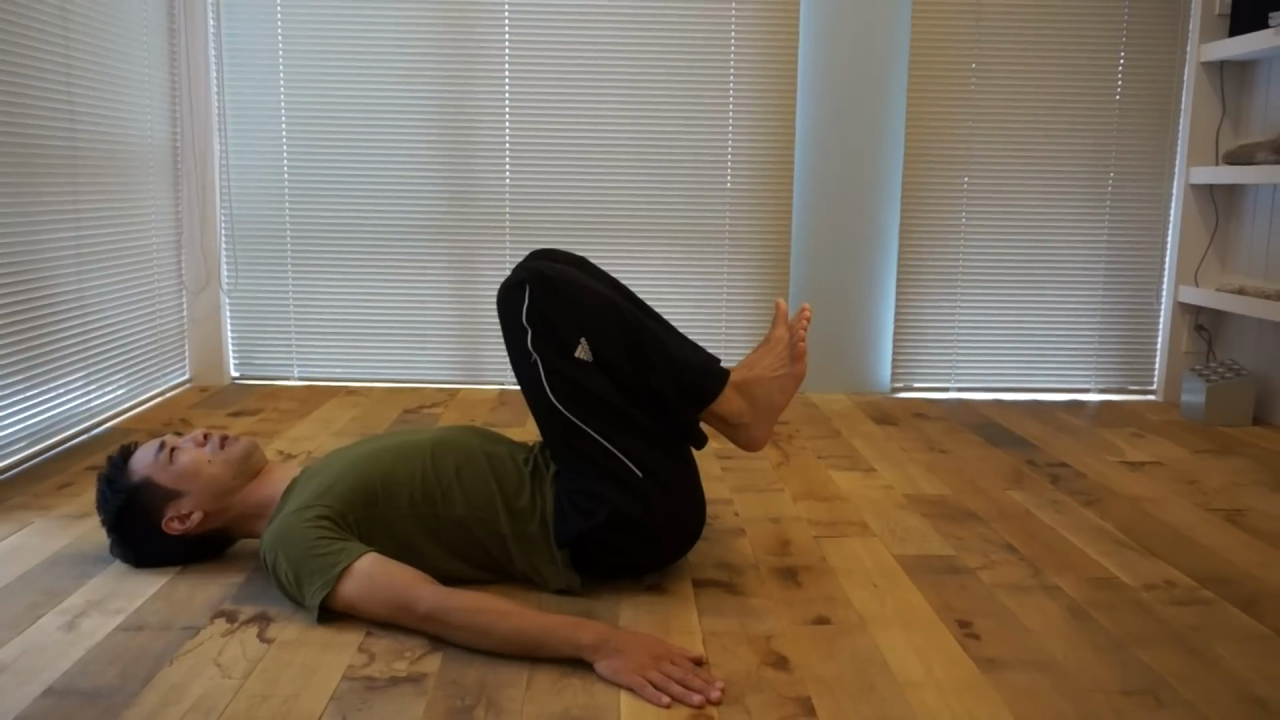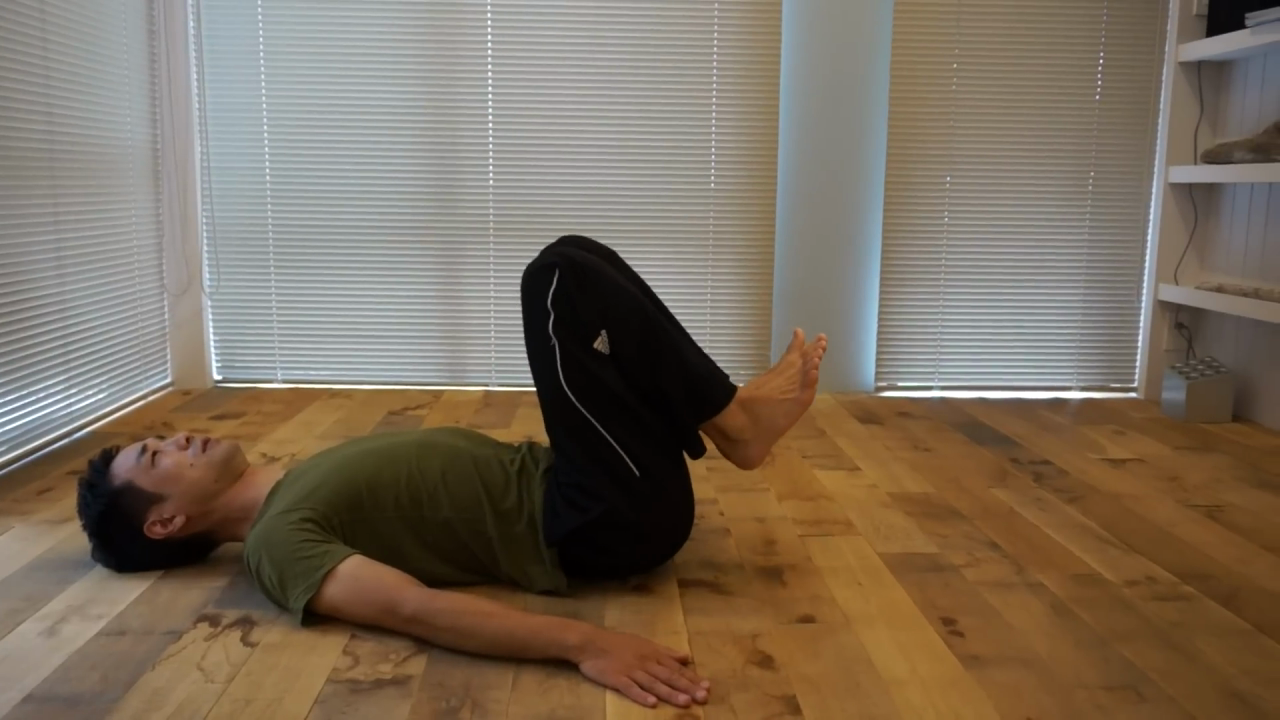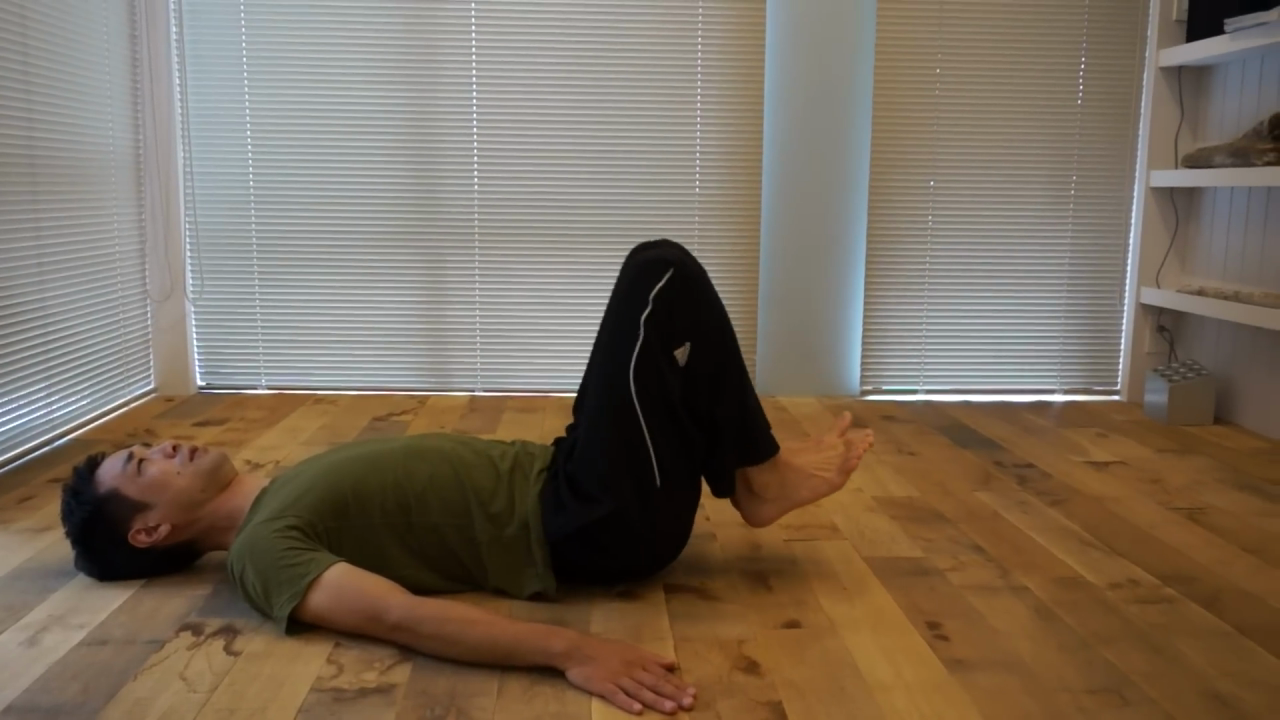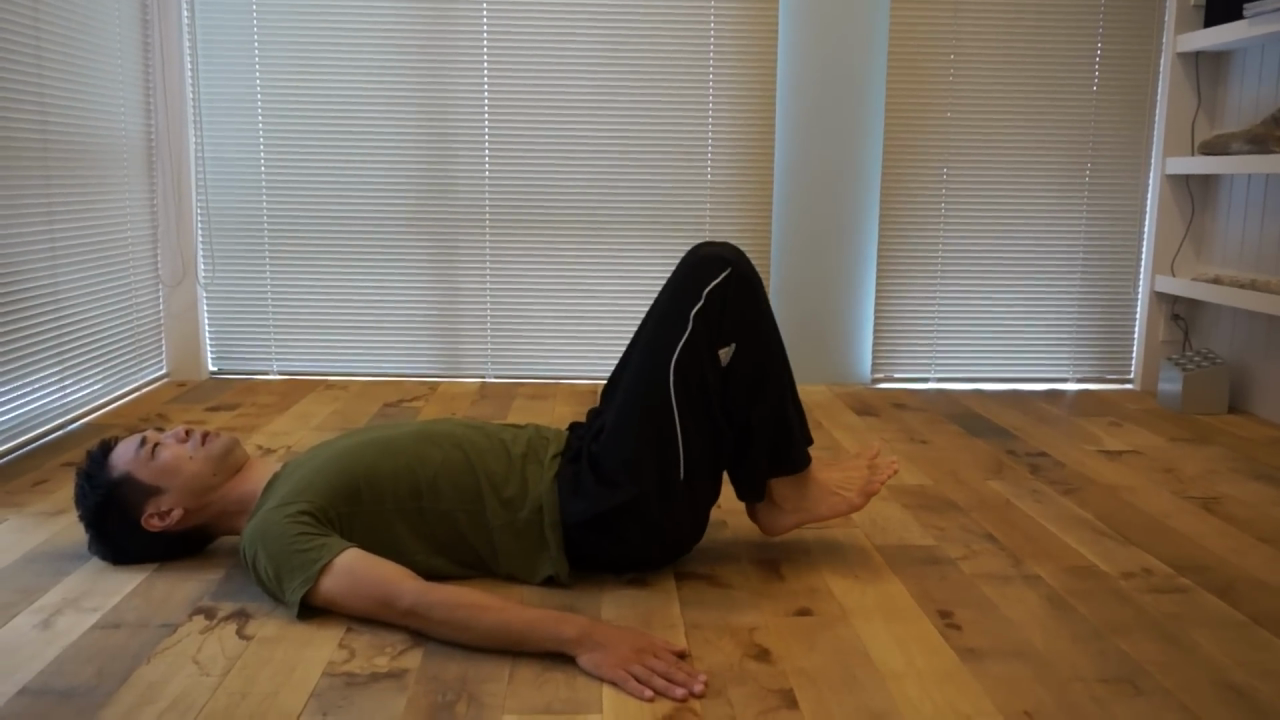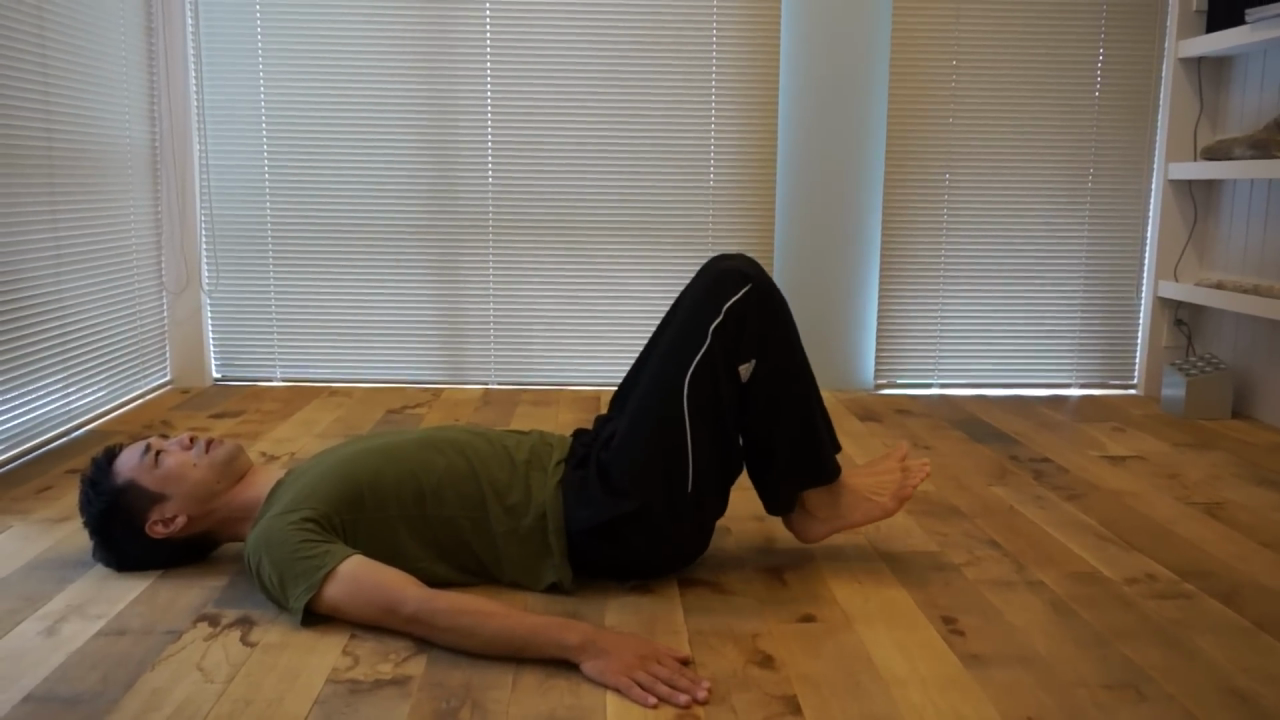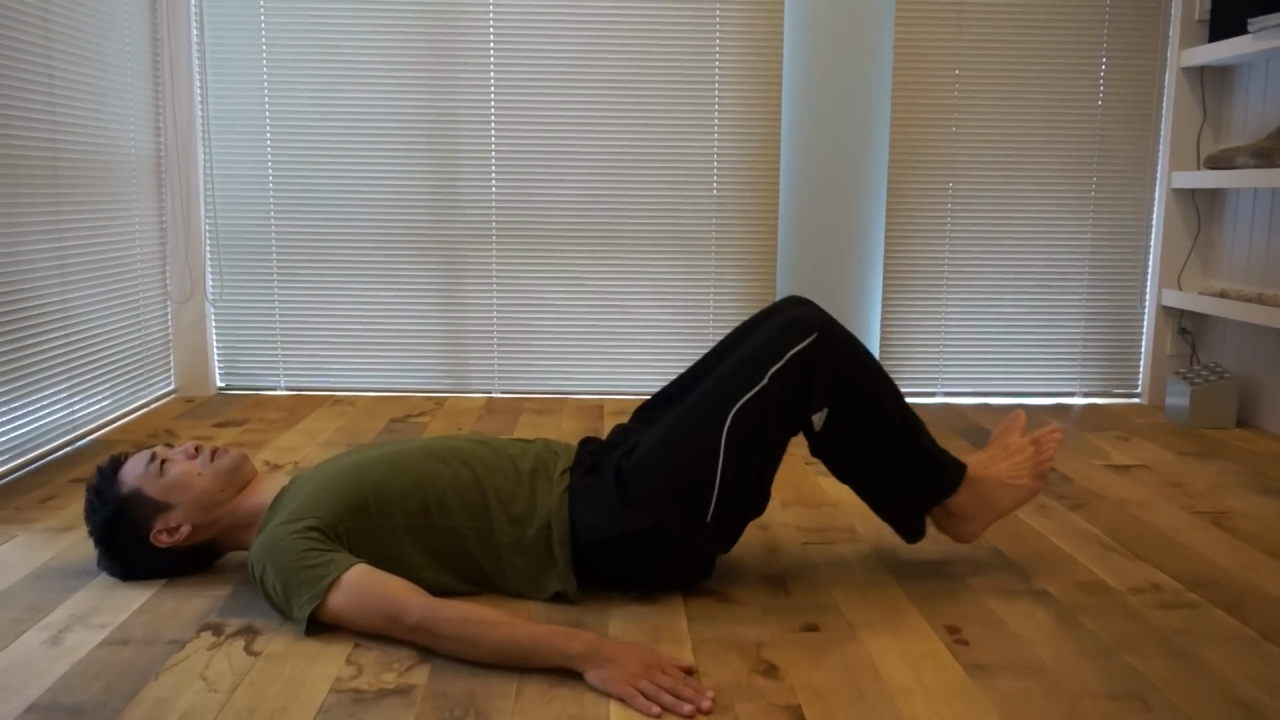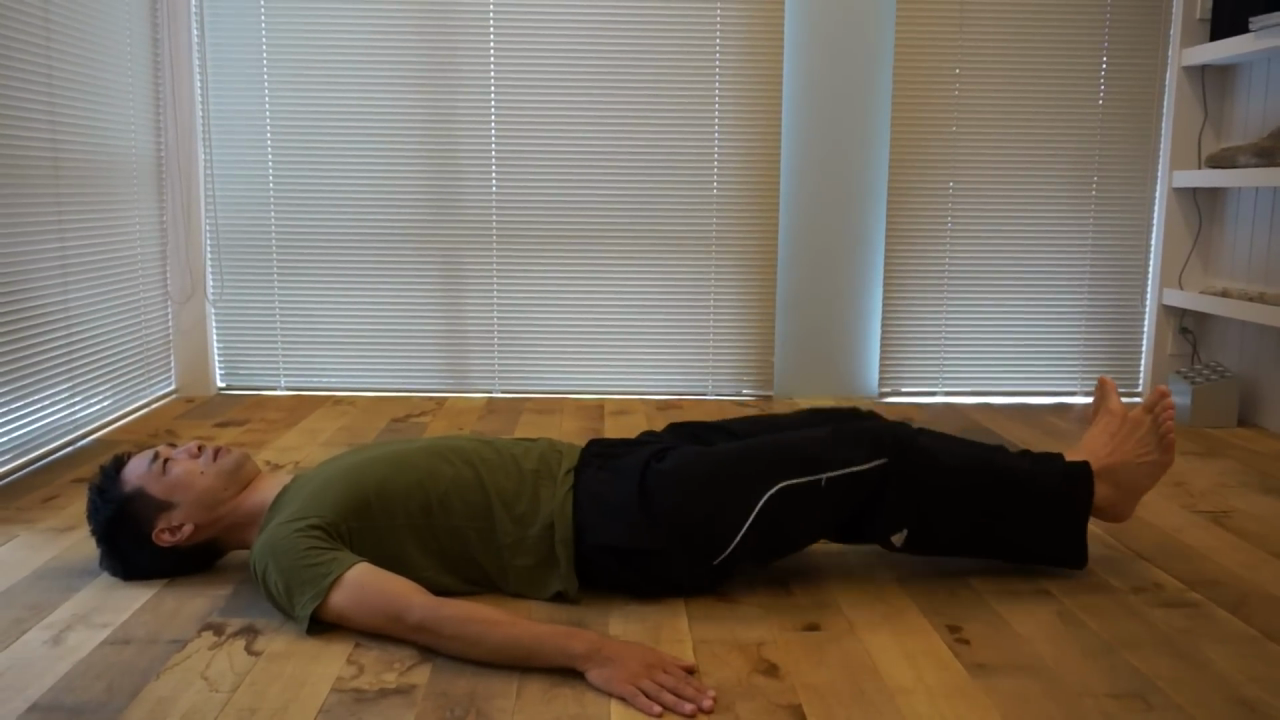
dt=0.7s
person 1, frame 1
left shoulder: (321, 485)
right shoulder: (297, 539)
right elbow: (428, 607)
right wrist: (597, 642)
left hip: (557, 485)
right hip: (620, 526)
left knee: (548, 279)
right knee: (537, 290)
left ankle: (727, 392)
right ankle: (731, 402)
person 1, frame 2
left shoulder: (306, 488)
right shoulder: (282, 543)
right elbow: (415, 608)
right wrist: (585, 642)
left hip: (549, 480)
right hip: (603, 524)
left knee: (574, 264)
right knee: (561, 278)
left ankle: (730, 412)
right ankle: (733, 419)
person 1, frame 3
left shoulder: (287, 498)
right shoulder: (266, 551)
right elbow: (400, 616)
right wrist: (570, 650)
left hip: (554, 480)
right hip: (596, 526)
left knee: (659, 269)
right knee: (665, 279)
left ankle: (755, 470)
right ankle: (758, 479)
person 1, frame 4
left shoulder: (301, 481)
right shoulder: (278, 537)
right elbow: (414, 602)
right wrist: (581, 634)
left hip: (572, 459)
right hip: (607, 512)
left knee: (714, 275)
right knee: (716, 279)
left ankle: (781, 480)
right ankle: (778, 490)
person 1, frame 5
left shoulder: (306, 489)
right shoulder: (281, 543)
right elbow: (414, 608)
right wrist: (584, 641)
left hip: (579, 468)
right hip: (614, 518)
left knee: (729, 285)
right knee: (734, 291)
left ankle: (814, 485)
right ankle: (814, 499)
person 1, frame 6
left shoulder: (310, 498)
right shoulder: (285, 552)
right elbow: (419, 616)
left hip: (591, 467)
right hip: (617, 529)
left knee: (791, 331)
right knee: (800, 340)
left ankle: (941, 483)
right ankle: (951, 496)
person 1, frame 7
left shoulder: (311, 495)
right shoulder: (286, 552)
right elbow: (420, 615)
left hip: (600, 469)
right hip: (614, 529)
left knee: (843, 432)
right knee: (861, 470)
left ankle: (1066, 477)
right ankle: (1084, 490)
